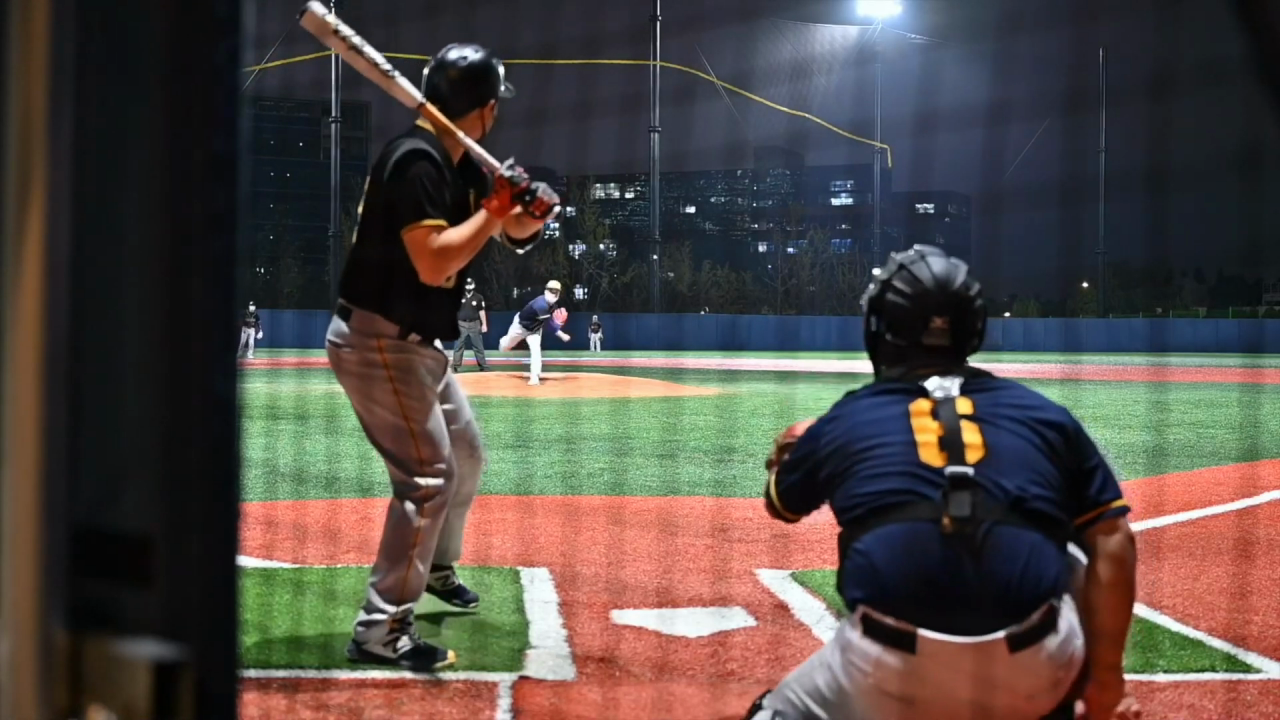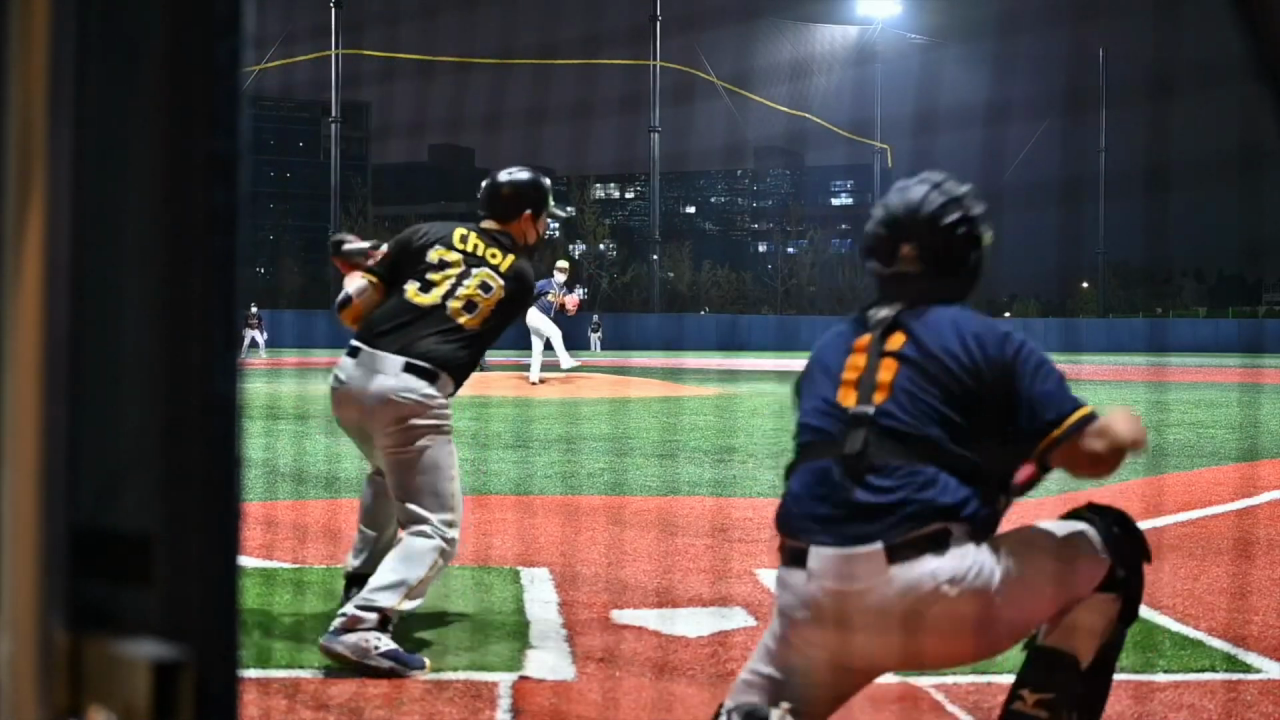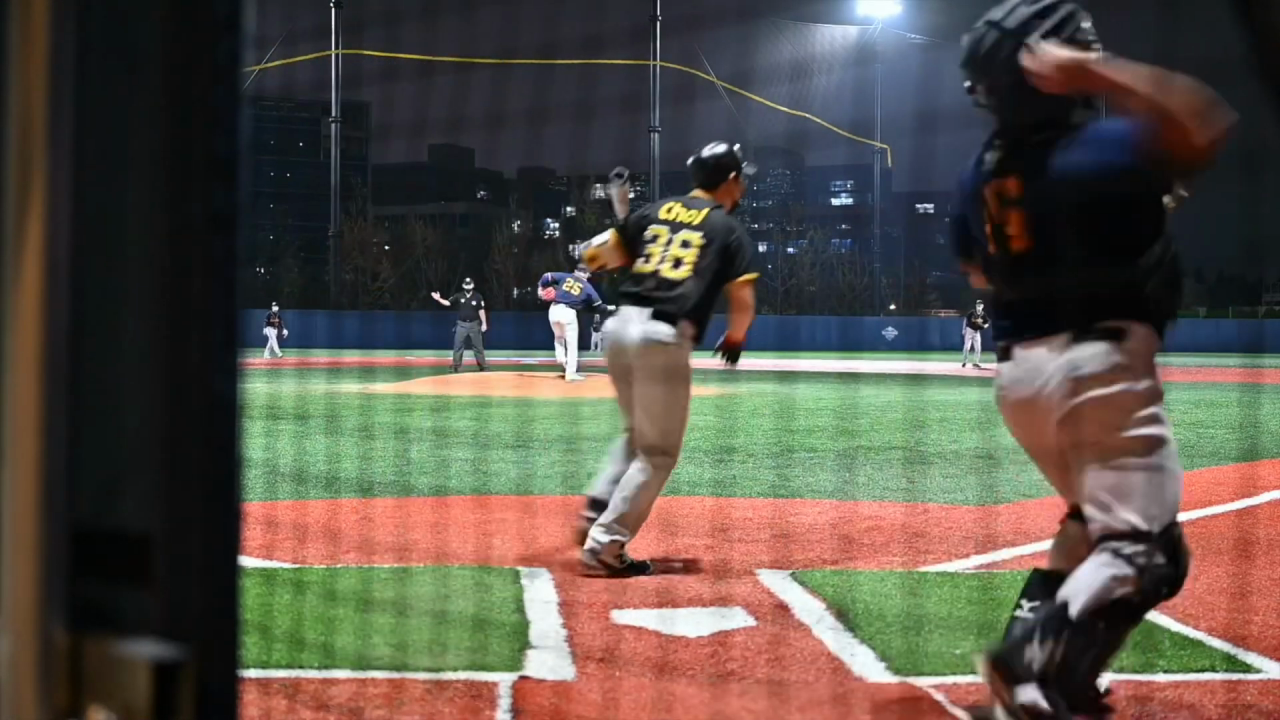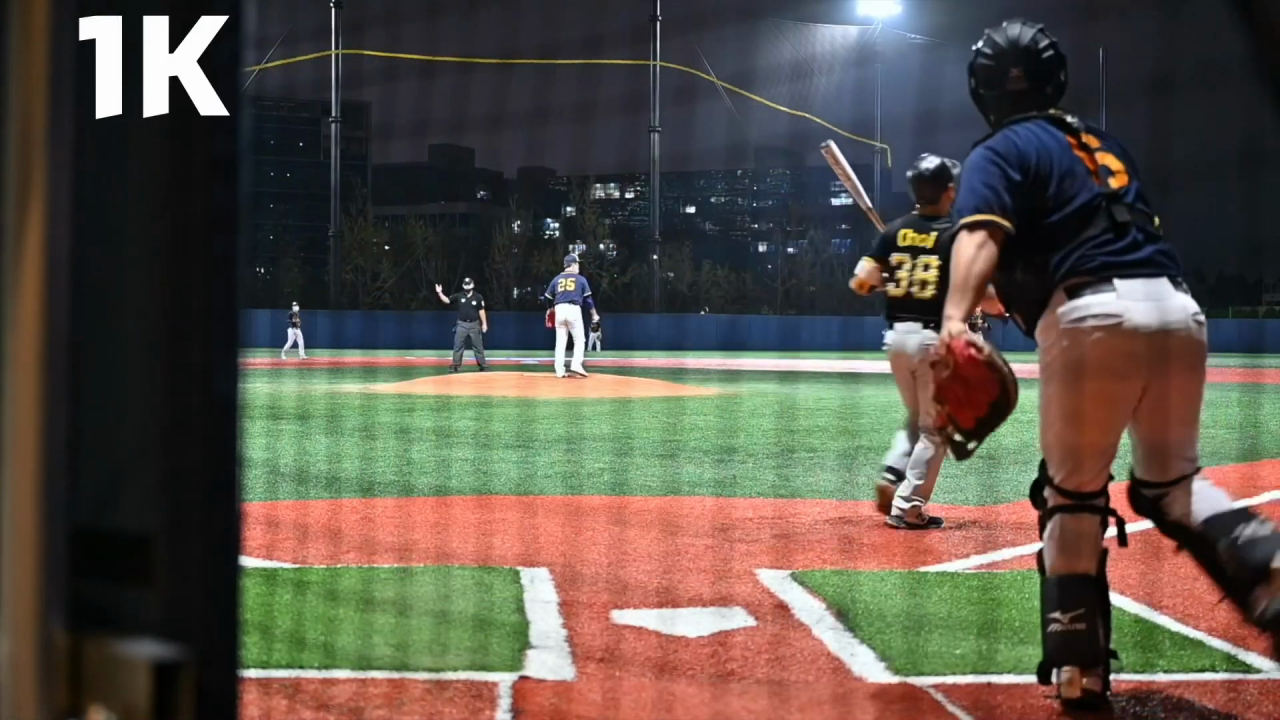
dt=0.7s
person 1, frame 1
left shoulder: (843, 420)
right shoulder: (1042, 414)
left elbow: (779, 504)
right elbow: (1113, 541)
left wrist: (790, 458)
right wrist: (1107, 674)
left hip: (888, 671)
right hip: (1029, 673)
right knee: (1068, 577)
person 1, frame 2
left shoulder: (830, 346)
right shoulder: (991, 343)
right elbow: (1089, 453)
right wrist: (1123, 432)
left hip: (815, 598)
right hip: (934, 594)
right knee: (1108, 548)
person 1, frame 3
left shoulder: (982, 173)
right shoulder: (1100, 147)
right elbow: (1198, 133)
right wrist: (1098, 77)
left hip: (1023, 376)
right hip: (1104, 373)
left knee: (1094, 520)
right knee: (1140, 552)
left ankle: (1051, 657)
person 1, frame 4
left shoulder: (998, 153)
right shoulder: (1105, 141)
left elbow: (979, 237)
left wrist: (954, 320)
left hip: (1094, 317)
right hip: (1175, 308)
left knee: (1073, 498)
right knee: (1170, 483)
left ankle: (1080, 672)
person 2, frame 1
left shoulder: (462, 163)
right shoulder: (415, 159)
left elbow: (515, 233)
right elbow: (434, 264)
left wrist: (532, 208)
right wrist: (495, 206)
left hip: (418, 343)
right hip: (378, 342)
left knee: (465, 457)
right knee: (427, 477)
left ankle: (436, 570)
right ankle: (380, 630)
person 2, frame 2
left shoulder: (428, 234)
right shoulder: (521, 279)
left elbow: (351, 311)
left wrist: (356, 267)
left hip: (350, 377)
right hip: (412, 394)
left knee: (391, 470)
right knee: (434, 528)
left ankle: (363, 583)
right ankle: (359, 626)
person 2, frame 3
left shoulder: (652, 211)
right shoulder: (728, 228)
left elbow: (592, 255)
right elbow: (743, 301)
left wrist: (624, 258)
right wrist: (735, 339)
left hip: (619, 327)
right hip: (665, 336)
left knee: (638, 434)
right knee: (657, 449)
left ankle: (598, 507)
right ankle: (605, 544)
person 2, frame 4
left shoulder: (893, 232)
right shoulder: (957, 236)
left elbow: (861, 281)
left hip: (897, 337)
right hip: (934, 339)
left knee: (918, 419)
right knee: (935, 428)
left ankle: (892, 476)
right ankle: (907, 506)
